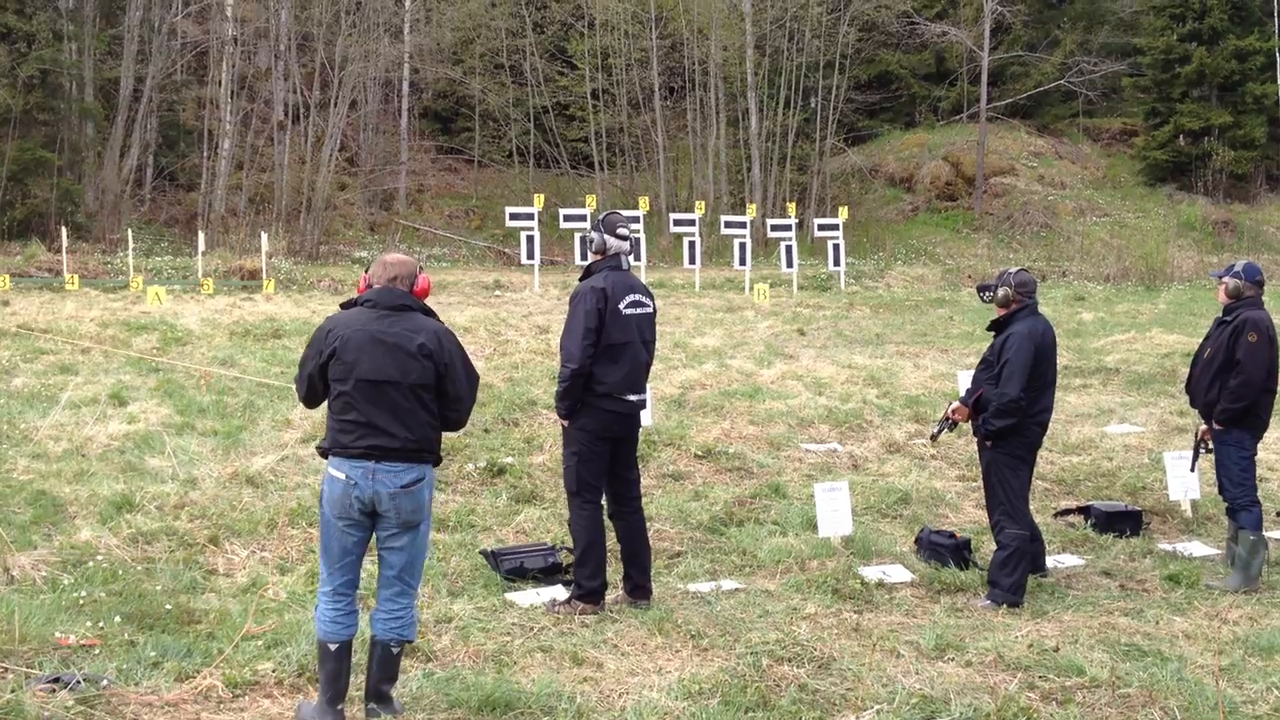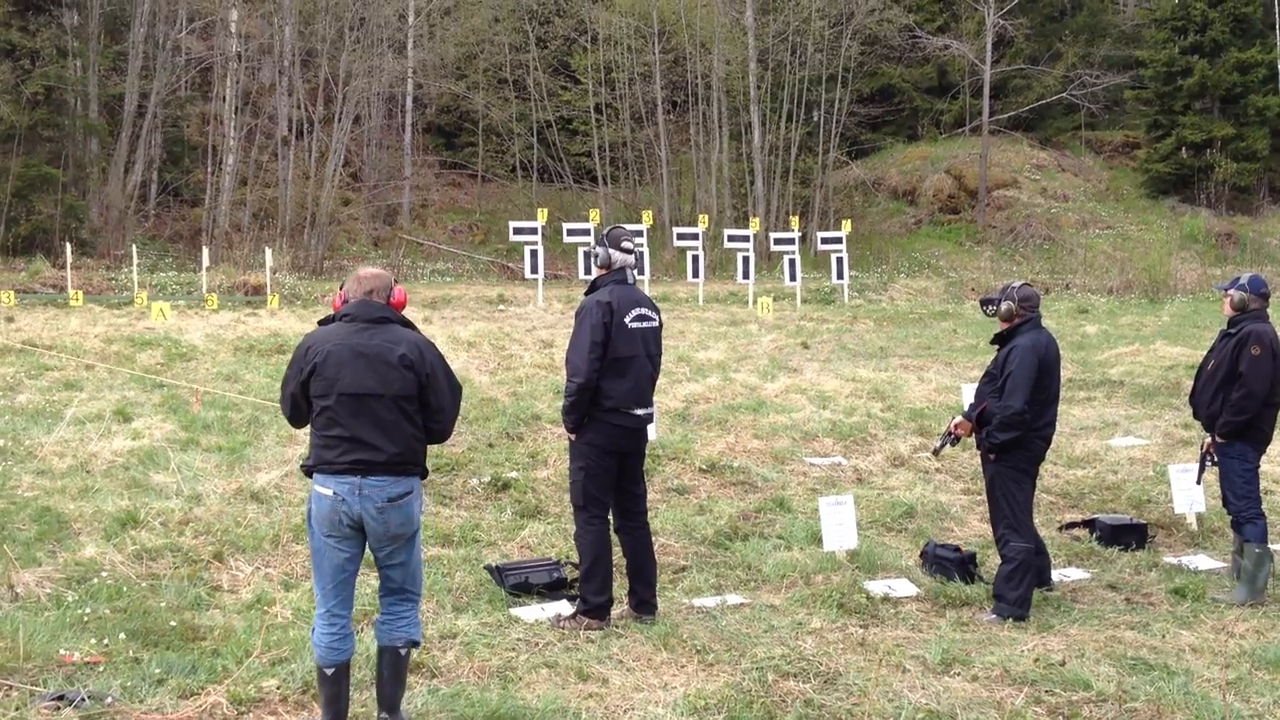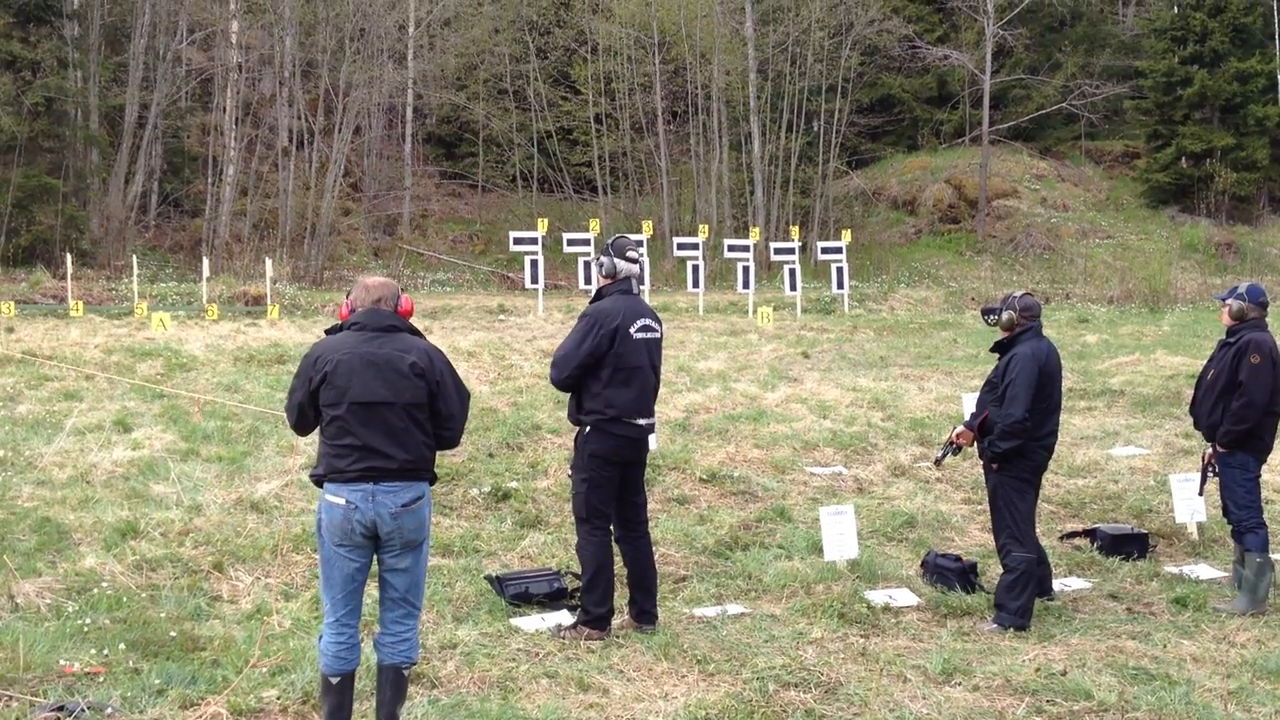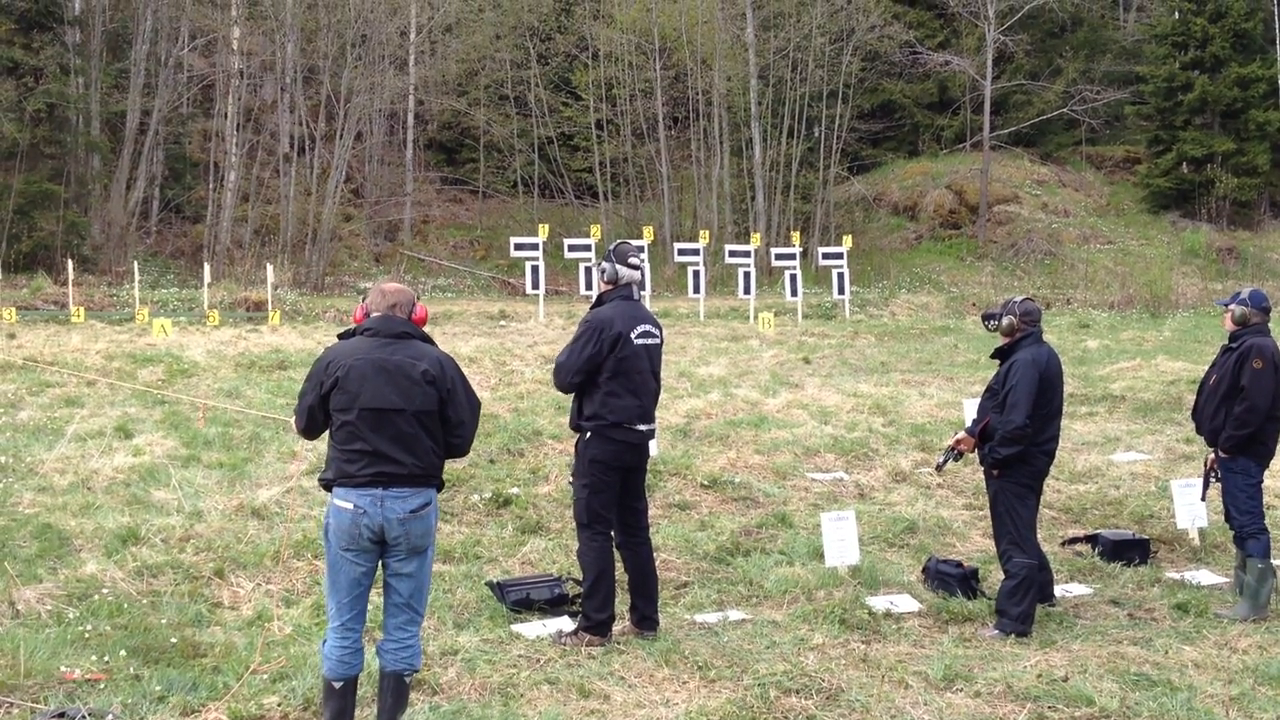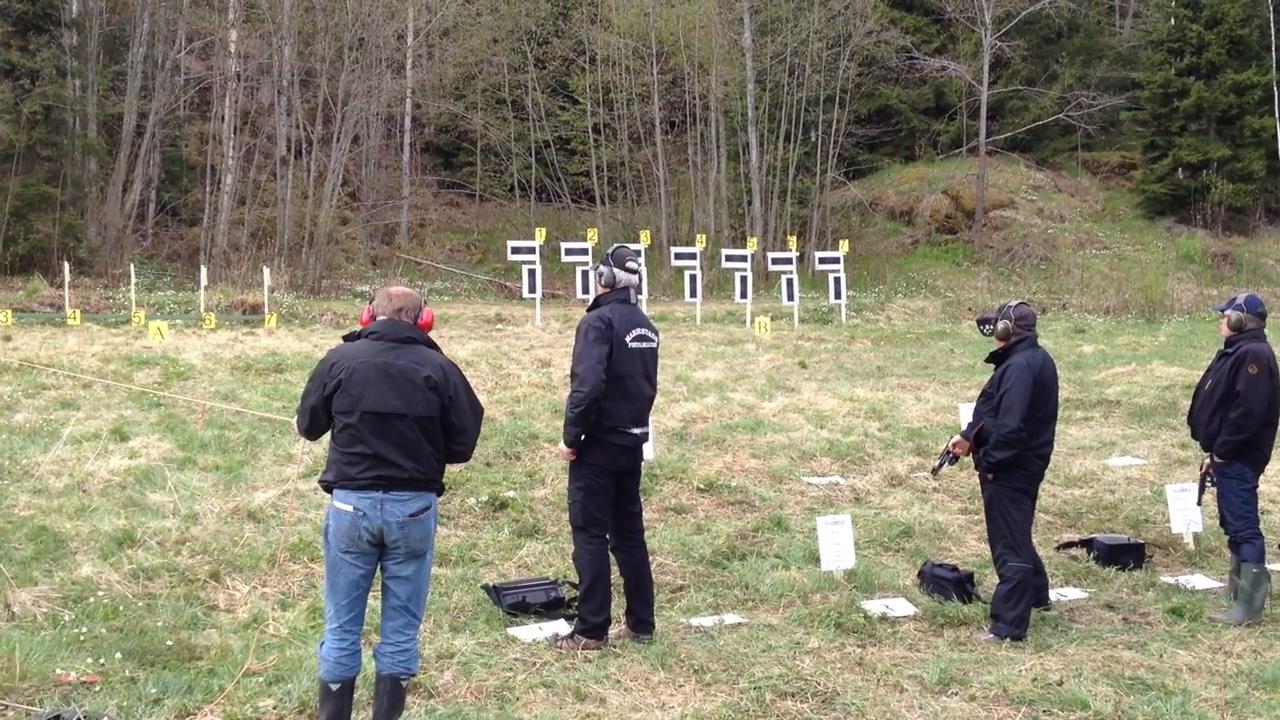
dt=0.5s
person 1, frame 1
left shoulder: (336, 328)
right shoulder: (435, 335)
left elbow: (308, 393)
right elbow: (458, 413)
left hip: (346, 473)
right hip: (409, 478)
left knee: (336, 591)
right knee: (397, 594)
person 1, frame 2
left shoulder: (315, 344)
right shoulder: (416, 346)
left elbow: (294, 413)
right elbow: (442, 425)
left hip: (332, 489)
right hip: (396, 490)
left knee: (332, 611)
right knee: (401, 599)
person 1, frame 3
left shoulder: (324, 353)
right shoulder: (425, 354)
left elbow: (299, 421)
right elbow: (451, 431)
left hip: (343, 497)
right hip: (407, 497)
left knee: (340, 621)
right knee: (400, 619)
person 1, frame 4
left shoulder: (336, 358)
right shoulder: (436, 362)
left elbow: (306, 425)
right elbow: (460, 440)
left hip: (351, 502)
right hip: (415, 503)
left knee: (344, 626)
right knee: (403, 626)
person 1, frame 5
left shoulder: (340, 359)
right shoulder: (440, 368)
left elbow: (308, 425)
right elbow: (462, 446)
left hip: (351, 504)
right hip: (414, 508)
left knee: (341, 627)
right knee: (401, 630)
person 2, frame 1
left shoulder: (593, 290)
right shoulder: (642, 292)
left elbow: (576, 357)
left wrist: (564, 407)
left hip: (593, 411)
right hip: (630, 409)
left knee: (584, 501)
right knee: (626, 499)
left ankle: (587, 595)
right ankle: (637, 588)
person 2, frame 2
left shoulder: (599, 303)
right shoulder: (648, 306)
left elbow: (582, 371)
left wrist: (572, 420)
left hip: (600, 426)
right hip: (636, 423)
left knee: (591, 515)
right knee: (633, 514)
left ankle: (593, 610)
right ankle: (643, 602)
person 2, frame 3
left shoulder: (602, 313)
right shoulder: (649, 316)
left elbow: (562, 370)
left wrist: (576, 381)
left hip: (602, 434)
right hip: (638, 432)
left knee: (593, 526)
right knee: (634, 523)
left ankle: (594, 621)
right ankle: (643, 613)
person 2, frame 4
left shoulder: (603, 319)
right shoulder: (650, 322)
left elbow: (565, 376)
left wrist: (587, 367)
left hip: (603, 440)
right hip: (639, 438)
left knee: (594, 531)
right knee: (634, 529)
left ankle: (595, 626)
right ankle: (645, 619)
person 2, frame 5
left shoulder: (599, 320)
right shoulder: (646, 326)
left elbow: (588, 384)
left wrist: (571, 435)
left hip: (599, 444)
right hip: (632, 442)
left knee: (590, 534)
right knee: (629, 532)
left ankle: (591, 630)
right ankle: (640, 622)
person 3, frame 1
left shoulder: (1020, 334)
right shoulder: (1033, 326)
left elbow: (1010, 394)
right elbow: (993, 378)
left wrist: (988, 429)
right wrist: (967, 402)
left hip: (1008, 435)
right hip: (1021, 431)
left knee: (1006, 511)
right knee: (1014, 502)
left ankle: (1005, 591)
right ankle: (1032, 561)
person 3, frame 2
left shoulder: (1024, 347)
right shoulder: (1037, 339)
left elbow: (1014, 408)
right elbow: (998, 393)
left wrist: (992, 442)
right wrist: (971, 417)
left hip: (1012, 448)
right hip: (1023, 444)
left knee: (1011, 524)
right knee: (1017, 516)
left ankle: (1011, 605)
right ankle: (1038, 575)
person 3, frame 3
left shoulder: (1024, 355)
right shoulder: (1039, 348)
left elbow: (1015, 415)
right elbow: (1000, 401)
left wrist: (994, 451)
right wrist: (973, 425)
left hip: (1014, 457)
right hip: (1029, 452)
left knee: (1012, 534)
right knee: (1020, 525)
left ankle: (1011, 614)
right ankle: (1039, 584)
person 3, frame 4
left shoulder: (1024, 361)
right shoulder: (1039, 354)
left elbow: (1016, 422)
right elbow: (1001, 408)
left wrist: (995, 458)
right wrist: (974, 432)
left hip: (1015, 464)
right hip: (1029, 459)
left knee: (1014, 540)
right knee: (1021, 531)
left ankle: (1013, 620)
right ankle: (1041, 590)
person 3, frame 5
left shoulder: (1019, 365)
right shoulder: (1037, 358)
left elbow: (1010, 426)
right elbow: (996, 411)
left wrist: (988, 461)
right wrist: (969, 435)
left hip: (1010, 467)
right hip: (1026, 462)
left knee: (1009, 544)
right knee: (1017, 535)
left ankle: (1008, 624)
right ankle: (1036, 594)
person 4, frame 1
left shoulder: (1252, 323)
right shoulder: (1232, 319)
left elbow: (1248, 378)
left wrist: (1221, 418)
right wrist: (1211, 418)
left hip: (1237, 425)
right hip: (1226, 424)
left knee: (1241, 495)
right knee: (1233, 493)
left ankle: (1245, 575)
right ankle: (1235, 561)
person 4, frame 2
right shoulder: (1238, 332)
left elbow: (1251, 390)
left wrist: (1224, 430)
right wrist: (1215, 431)
left hip: (1241, 438)
right hip: (1231, 437)
left knee: (1246, 508)
right knee: (1237, 506)
left ankle: (1252, 588)
right ankle: (1240, 574)
person 4, frame 3
right shoulder: (1236, 341)
left elbow: (1251, 400)
left wrist: (1225, 440)
right wrist: (1216, 440)
left hip: (1241, 448)
right hip: (1231, 446)
left knee: (1247, 517)
right knee: (1237, 515)
left ankle: (1253, 597)
right ankle: (1241, 582)
person 4, frame 4
right shoulder: (1239, 346)
left wrist: (1227, 445)
right wrist: (1218, 446)
left hip: (1243, 453)
right hip: (1233, 452)
left knee: (1248, 523)
right knee: (1239, 521)
right ankle: (1243, 587)
person 4, frame 5
right shoulder: (1235, 351)
left elbow: (1248, 410)
left wrist: (1222, 450)
right wrist: (1214, 452)
left hip: (1239, 458)
right hip: (1229, 456)
left knee: (1244, 528)
right knee: (1234, 526)
left ankle: (1249, 607)
right ankle: (1238, 591)
